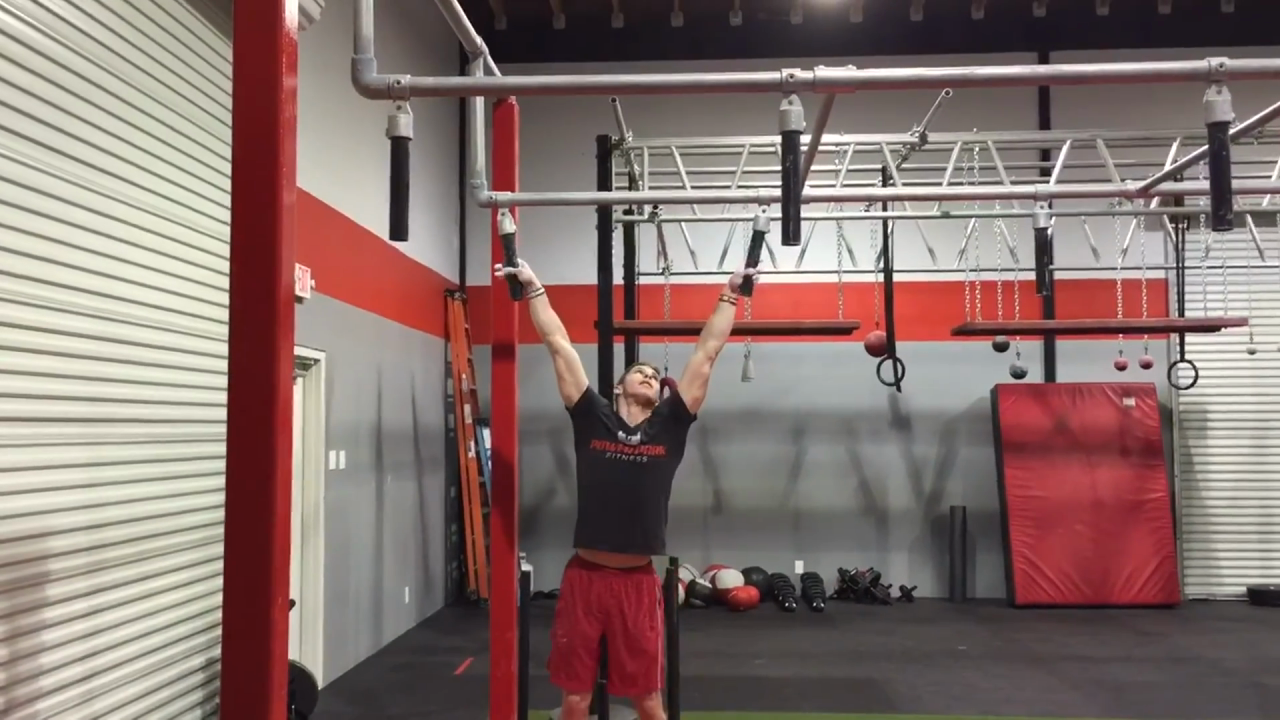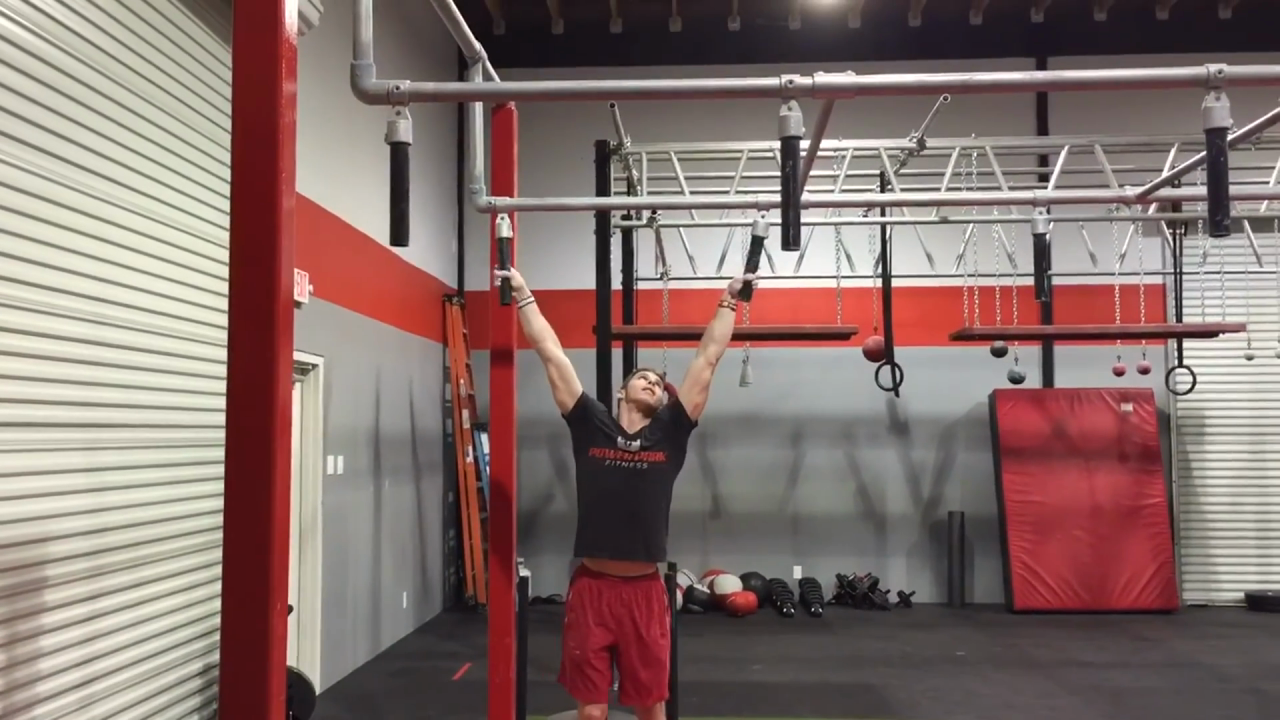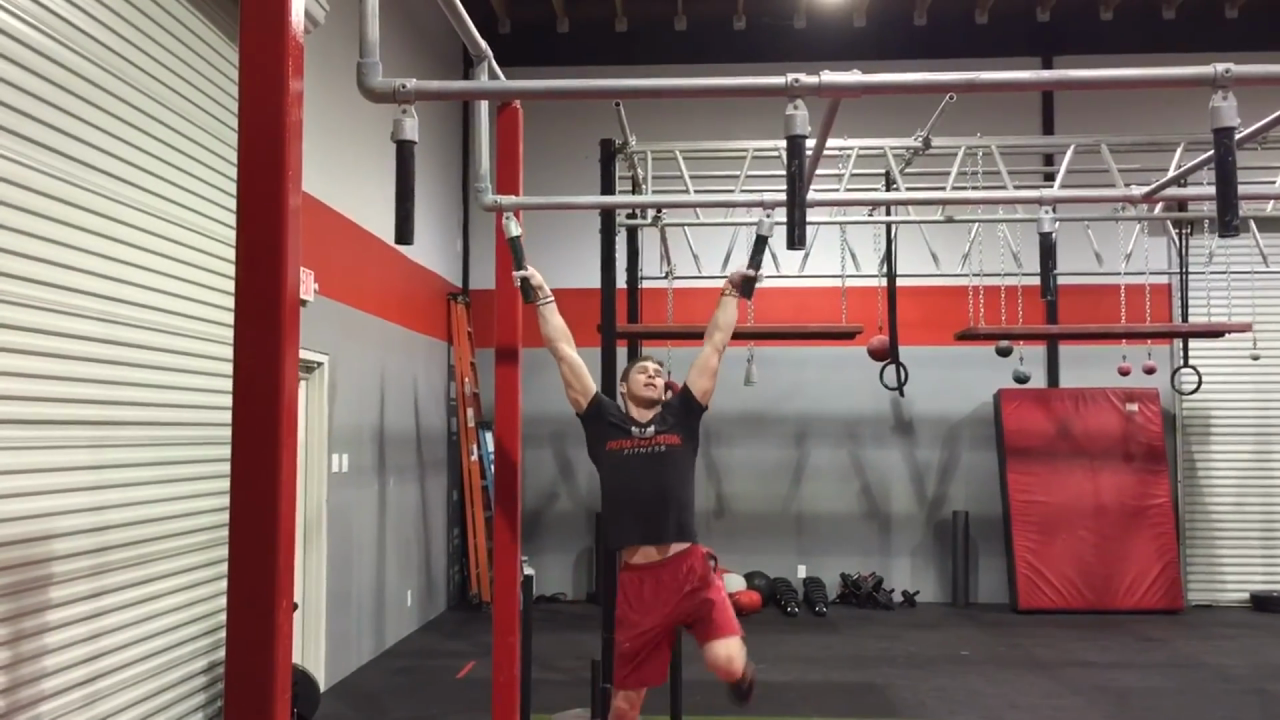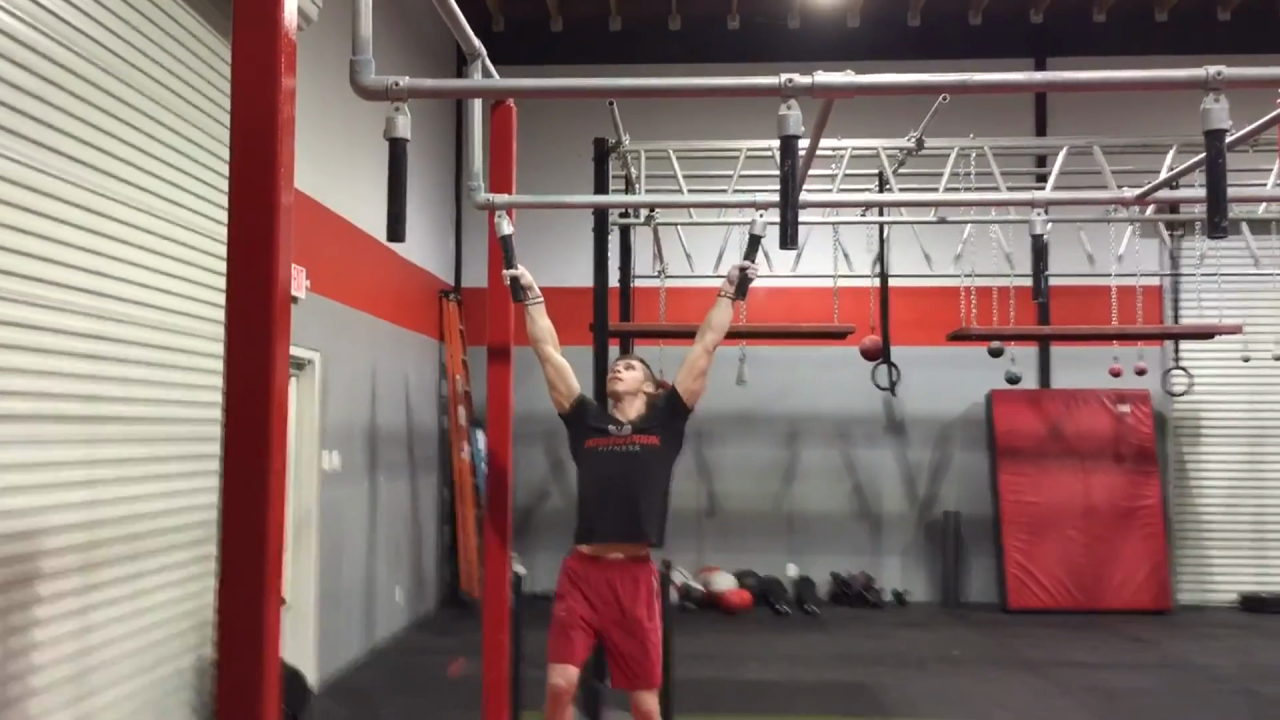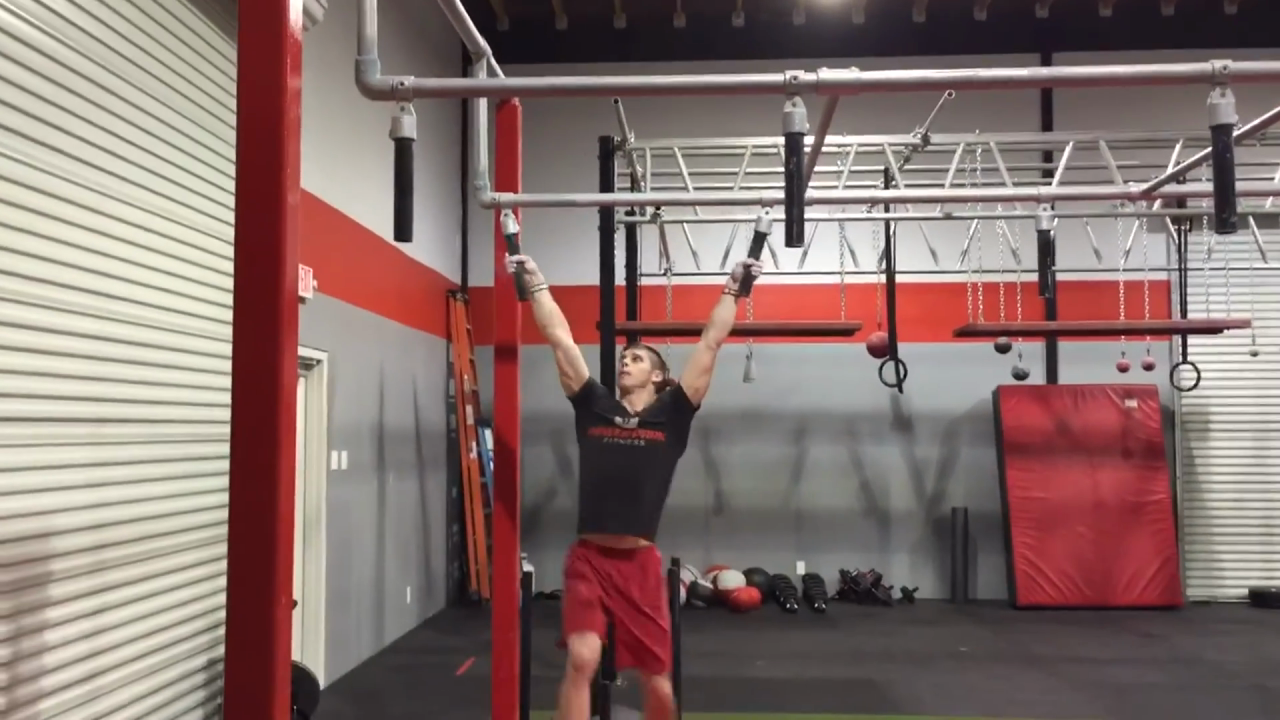
dt=0.5s
person 1, frame 1
left shoulder: (670, 424)
right shoulder: (592, 418)
left elbow: (707, 352)
right elbow: (559, 346)
left wrist: (730, 295)
right wrist: (533, 287)
left hip: (638, 582)
right hip: (585, 578)
person 1, frame 2
left shoulder: (670, 432)
right shoulder: (590, 425)
left elbow: (708, 357)
right elbow: (551, 353)
left wrist: (729, 301)
right wrist: (522, 293)
left hip: (645, 591)
right hip: (592, 588)
person 1, frame 3
left shoulder: (682, 417)
right shoulder: (604, 422)
left elbow: (713, 345)
right elbow: (565, 352)
left wrist: (730, 292)
right wrist: (543, 293)
left hip: (689, 570)
right hip: (637, 579)
left knee: (728, 664)
left ankle: (739, 670)
person 1, frame 4
left shoulder: (665, 421)
right shoulder: (585, 421)
left elbow: (704, 347)
right elbow: (548, 352)
left wrist: (728, 291)
right wrist: (532, 293)
left hip: (633, 573)
right hip: (581, 571)
person 1, frame 5
left shoulder: (671, 415)
right shoulder: (594, 406)
left elbow: (711, 343)
right elbow: (560, 338)
left wrist: (732, 288)
right wrist: (534, 279)
left hip: (638, 563)
right hip: (588, 560)
right knee: (582, 660)
